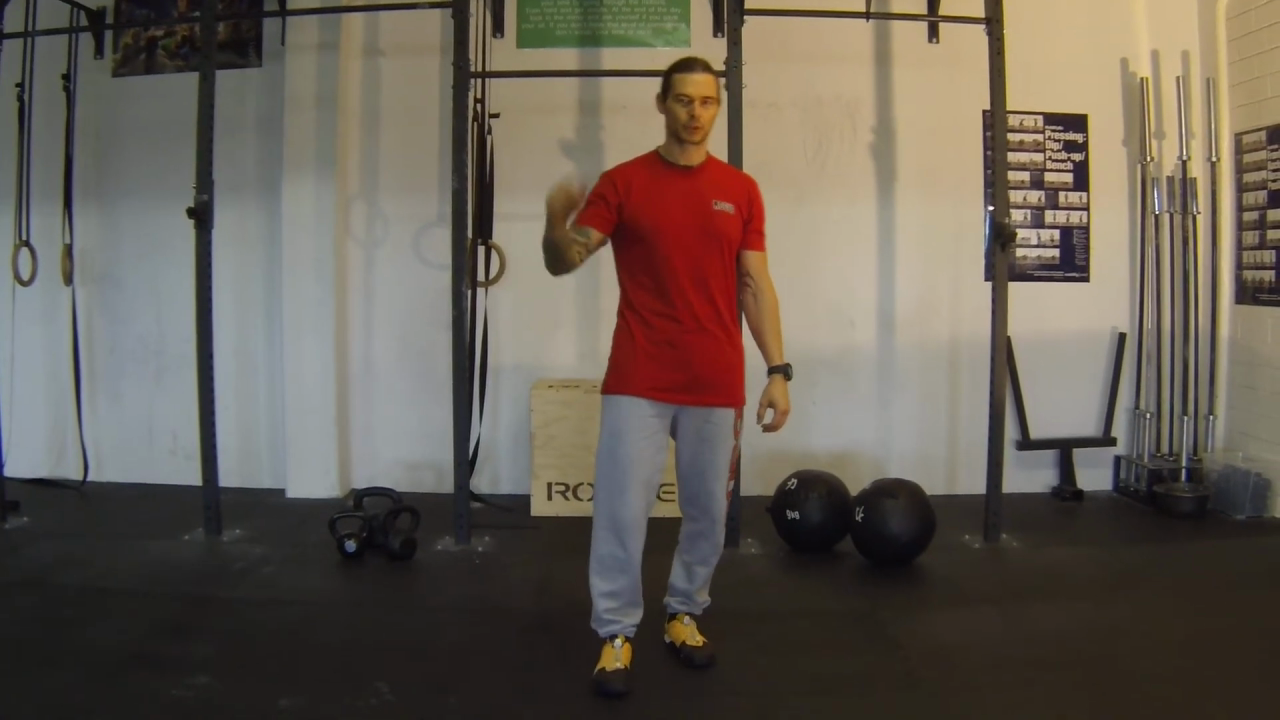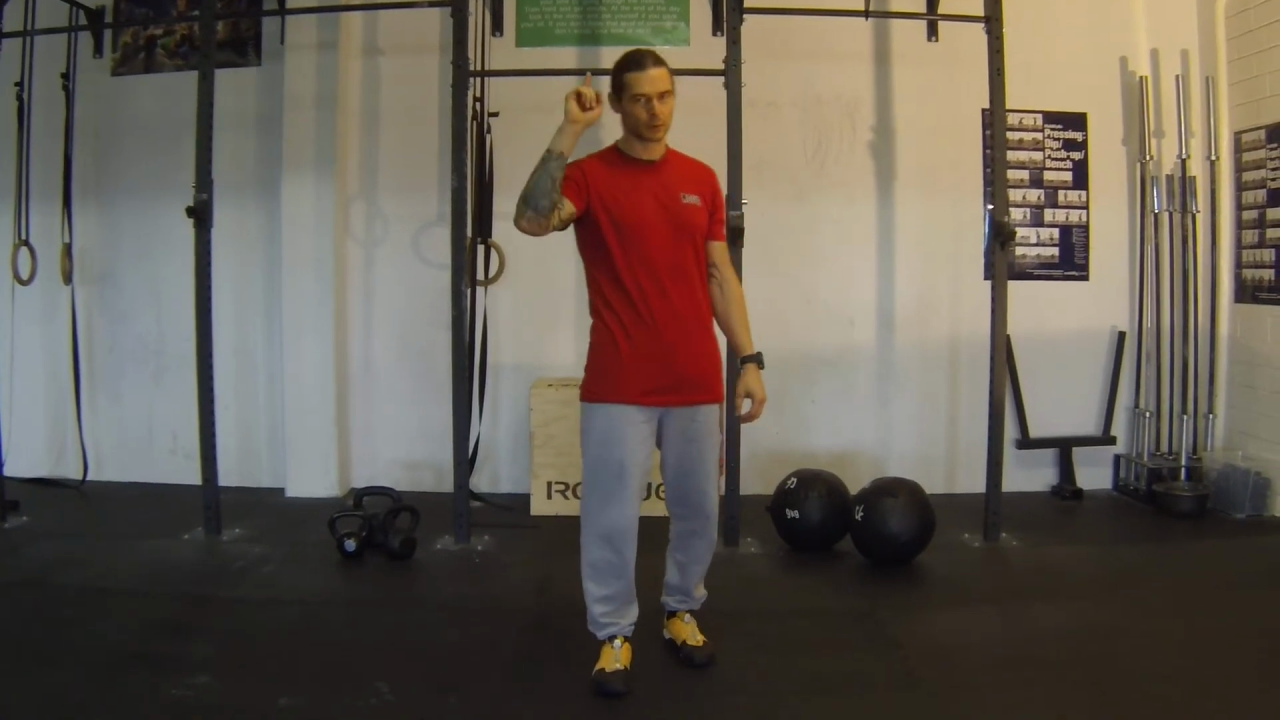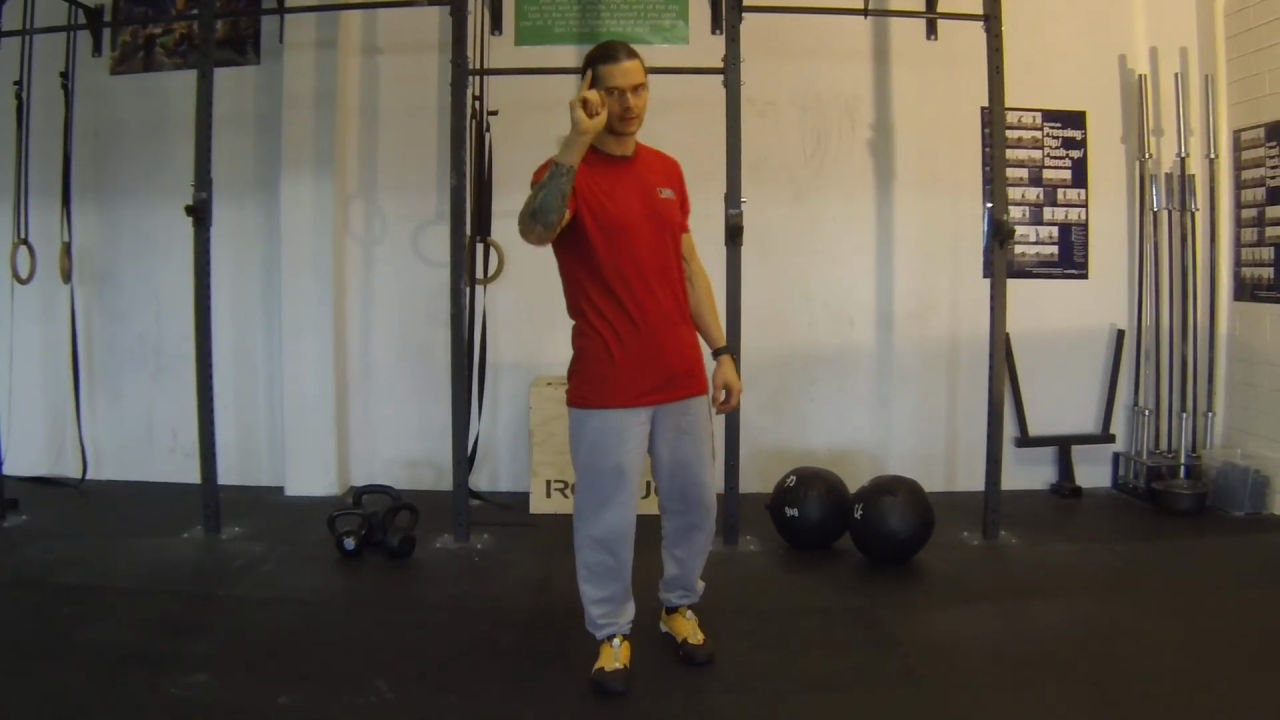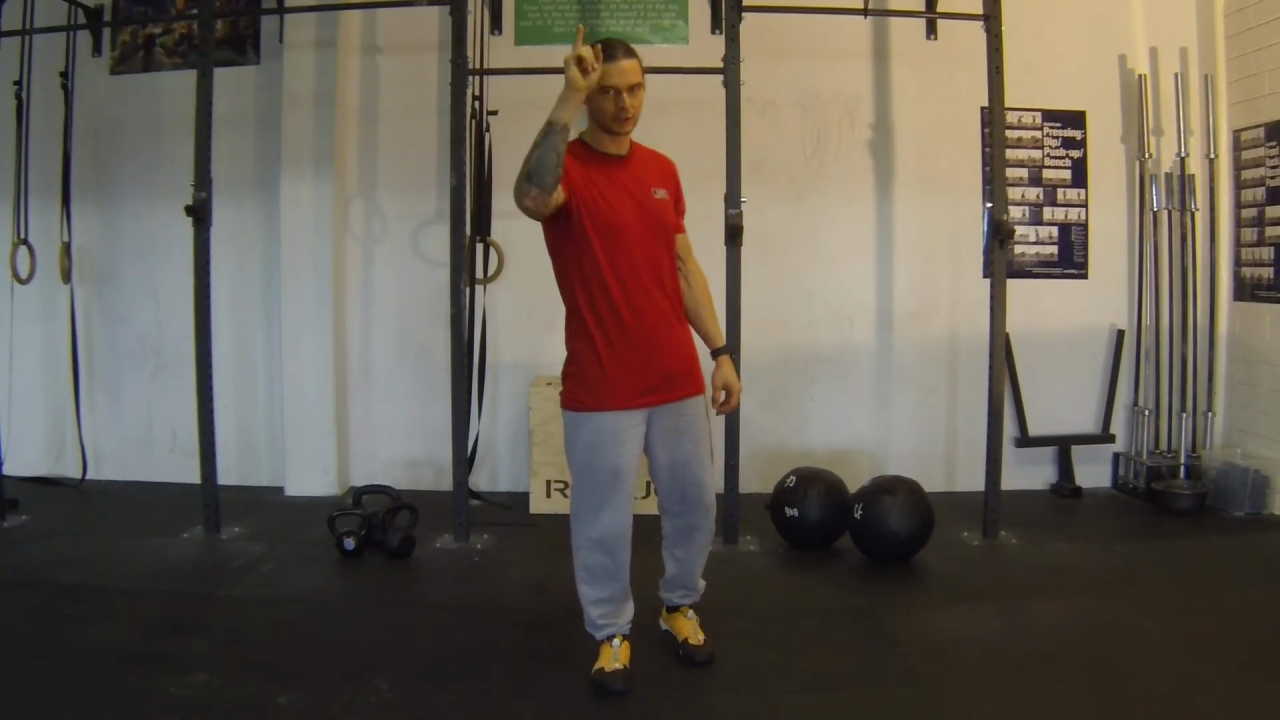
dt=0.5s
person 1, frame 1
left shoulder: (740, 189)
right shoulder: (622, 182)
left elbow: (756, 284)
right elbow: (565, 258)
left wrist: (778, 370)
right wrist: (557, 222)
left hip: (716, 382)
right hip: (637, 380)
left knee: (708, 510)
right knee: (621, 510)
left ankle: (683, 613)
right ankle: (616, 634)
person 1, frame 2
left shoulder: (701, 178)
right shoulder: (588, 174)
left elbow: (721, 275)
right elbow: (531, 220)
left wrist: (749, 359)
right wrist: (568, 131)
left hip: (696, 380)
right hip: (618, 384)
left knee: (698, 508)
right knee: (611, 513)
left ankle: (681, 611)
right ankle: (613, 634)
person 1, frame 3
left shoulder: (667, 171)
right shoulder: (564, 171)
left elbow: (688, 267)
right elbow: (535, 231)
left wrist: (720, 351)
right wrist: (577, 140)
left hip: (680, 377)
right hip: (606, 385)
left knee: (694, 502)
right knee: (606, 516)
left ankle: (680, 606)
right ankle: (611, 633)
person 1, frame 4
left shoulder: (663, 170)
right shoulder: (565, 166)
left elbow: (684, 268)
right elbow: (530, 198)
left wrist: (720, 352)
right wrist: (569, 97)
left hip: (677, 379)
right hip: (601, 386)
left knee: (694, 503)
right knee: (603, 518)
left ankle: (680, 607)
right ankle: (611, 634)
